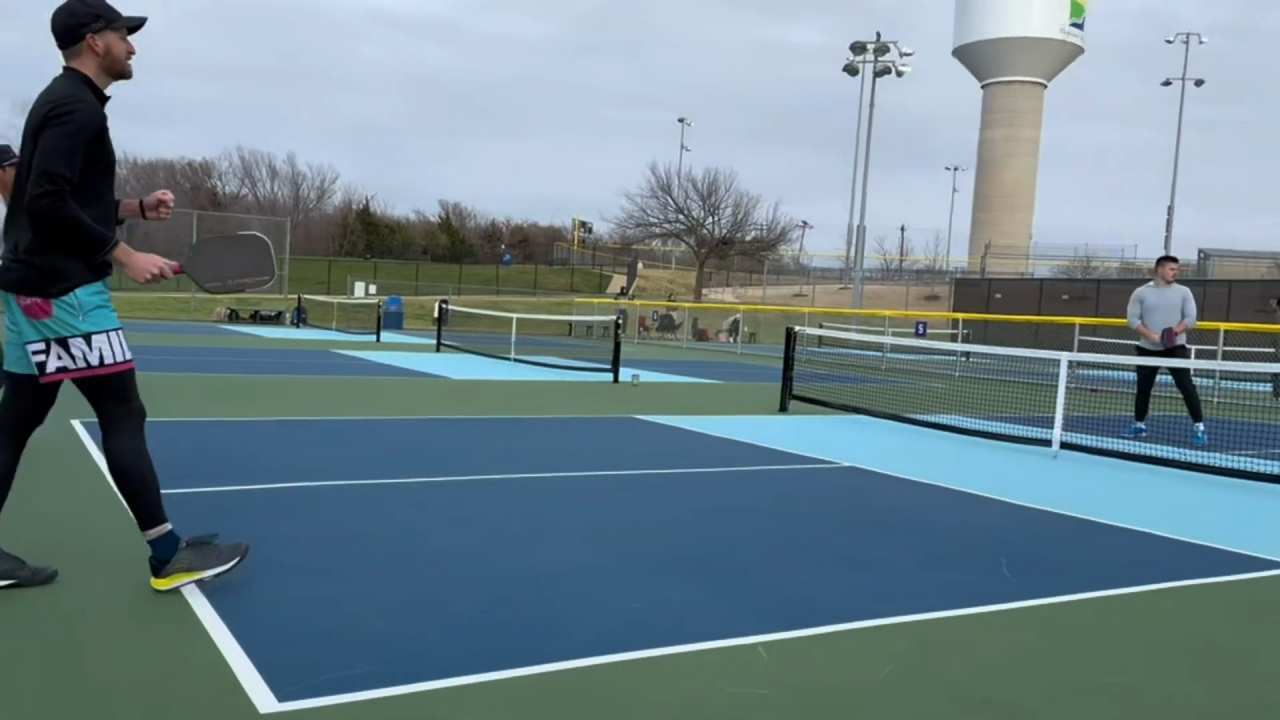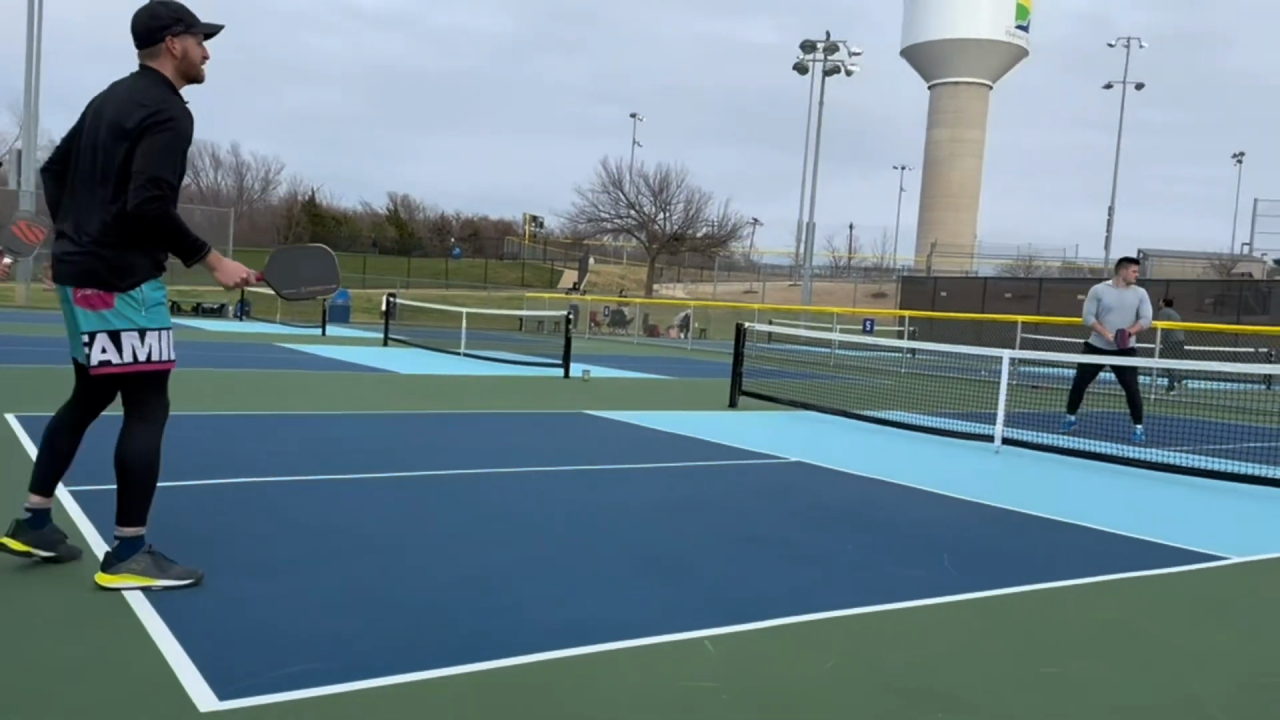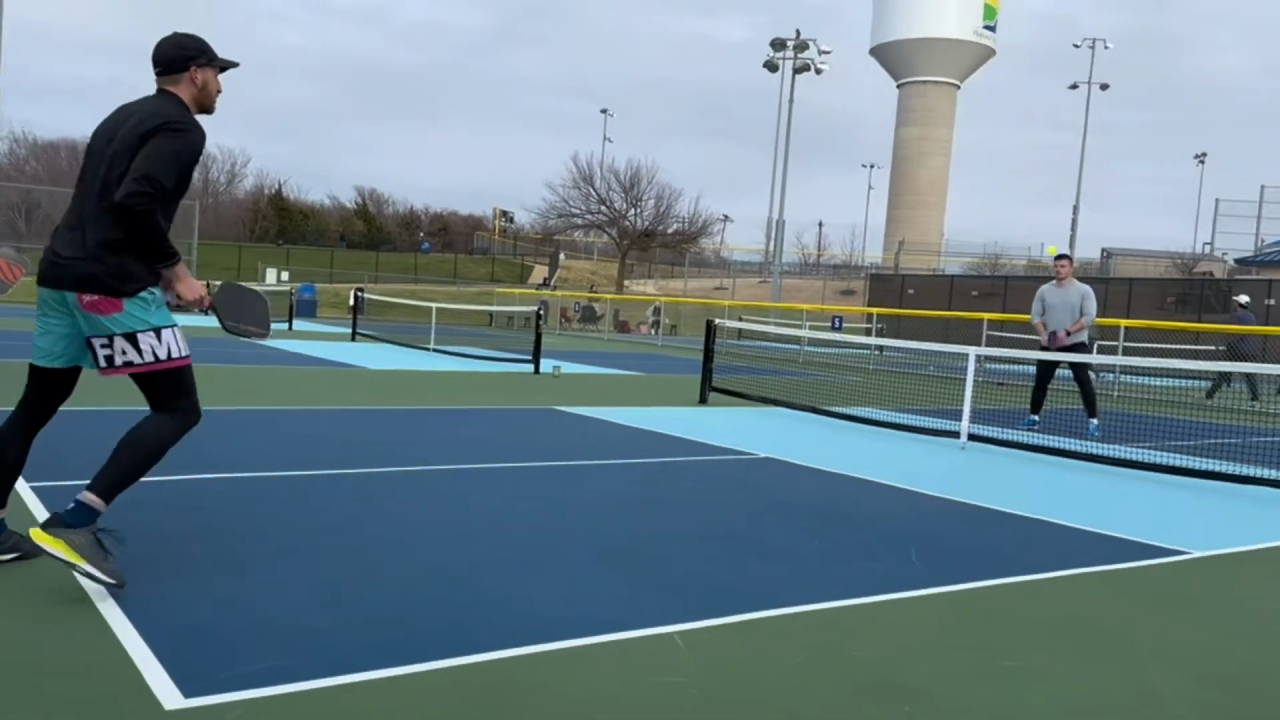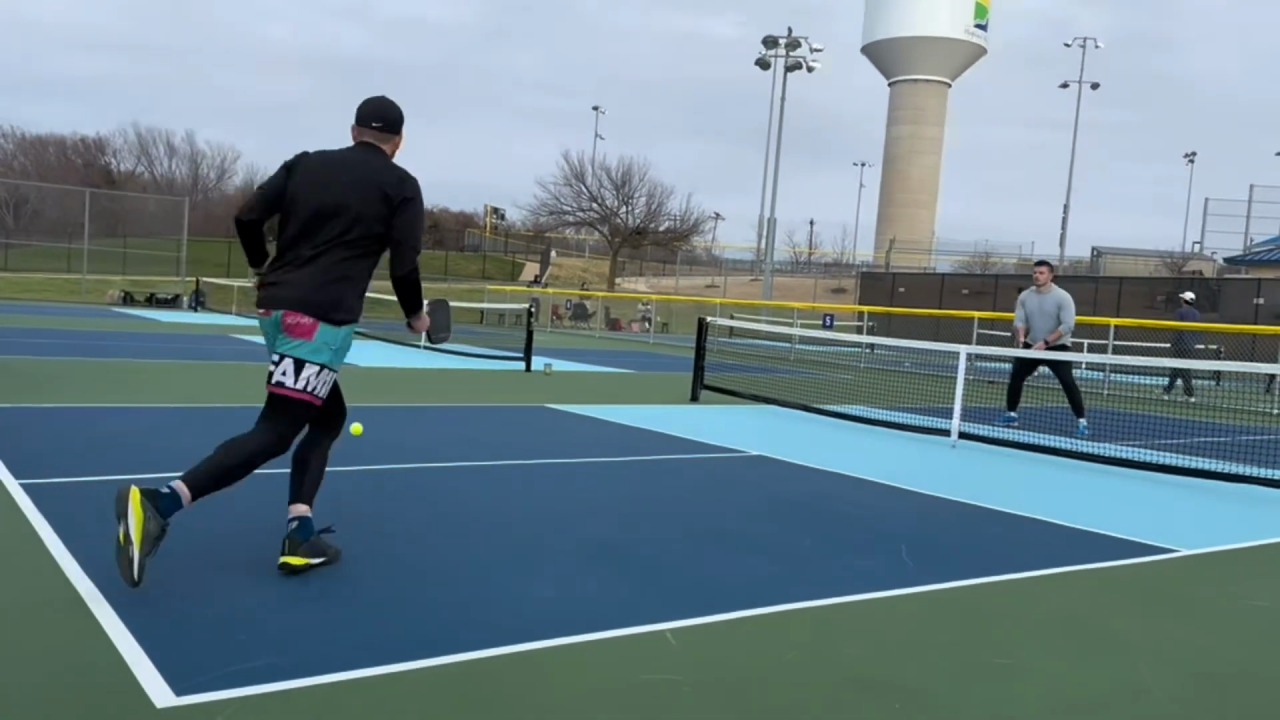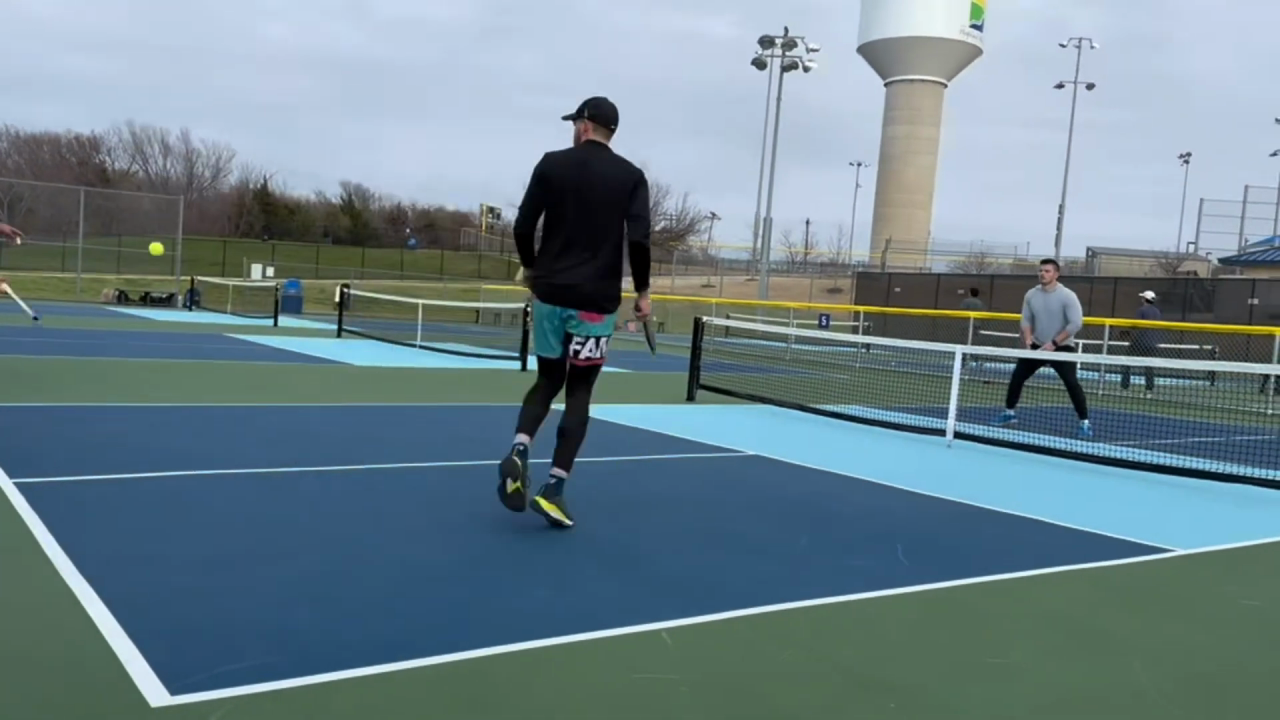
dt=0.5s
person 1, frame 1
left shoulder: (63, 101)
right shoulder: (75, 107)
right elbow: (47, 203)
left wrist: (134, 207)
right wrist: (122, 255)
right hip: (65, 287)
right knee: (123, 414)
right ankle: (168, 554)
person 1, frame 2
left shoulder: (109, 99)
right shoulder: (167, 112)
left elbow: (54, 172)
right elbow: (148, 206)
right wrist: (211, 260)
left hip: (80, 270)
right hip: (122, 278)
left knee: (90, 396)
right knee: (148, 409)
right ankle: (127, 555)
person 1, frame 3
left shoulder: (120, 120)
right shoulder: (181, 127)
right elbow: (136, 203)
left wrist: (153, 265)
right wrist: (175, 271)
left hip: (62, 275)
right hip: (118, 286)
right knee: (178, 410)
right ankle: (75, 522)
person 1, frame 4
left shoulder: (306, 164)
right shoulder: (401, 185)
left elbow: (247, 217)
right elbow: (404, 268)
left wrist: (265, 275)
right wrist: (415, 313)
left hip: (280, 307)
right hip: (321, 317)
left knee: (329, 418)
right knee: (273, 435)
left ankle: (301, 535)
right ankle: (156, 505)
person 1, frame 5
left shoulder: (550, 165)
right shoulder: (630, 176)
left elbow: (523, 229)
right elbow: (639, 239)
left wrist: (535, 272)
right wrist: (642, 292)
left hip: (550, 294)
right hip: (596, 300)
left knee: (546, 382)
right knee: (577, 394)
left ankle: (518, 452)
right ankle: (553, 486)
person 2, frame 1
left shoulder: (1183, 292)
right shoulder: (1141, 293)
left elbow: (1190, 318)
right elbow: (1133, 320)
left wrist: (1174, 333)
right wrist: (1151, 336)
left hip: (1175, 348)
right hip: (1147, 349)
left knee: (1186, 386)
right knee: (1143, 388)
left ankle: (1199, 426)
right ankle: (1139, 425)
person 2, frame 2
left shoulder: (1140, 294)
right shoulder: (1098, 290)
left elbow: (1146, 319)
right elbow: (1088, 316)
left wrist: (1128, 333)
right wrist: (1106, 334)
left hip: (1124, 350)
right hip: (1096, 347)
left knee: (1132, 388)
right knee: (1079, 382)
left ankle: (1138, 427)
right ankle: (1070, 418)
person 2, frame 3
left shoulder: (1084, 290)
right shoulder: (1044, 291)
left elbow: (1089, 317)
right elbow: (1036, 316)
left wrist: (1068, 332)
right wrist: (1043, 335)
left hip: (1076, 345)
right hip: (1050, 345)
left knee: (1084, 381)
right knee: (1041, 382)
left ankle: (1093, 421)
right ankle: (1033, 418)
person 2, frame 4
left shoulder: (1063, 297)
right shoulder: (1025, 296)
left elbow: (1068, 325)
right elbow: (1019, 320)
left wrist: (1045, 342)
right wrist: (1021, 337)
left hip: (1058, 346)
right hip: (1032, 345)
left knee: (1067, 381)
right knee: (1015, 376)
left ankle: (1081, 421)
right ankle: (1011, 414)
person 2, frame 5
left shoulder: (1068, 296)
right shoulder: (1031, 295)
left elbow: (1076, 324)
right elbow: (1026, 319)
left wrist: (1054, 343)
right wrist: (1027, 338)
left hip: (1062, 347)
right hip: (1037, 346)
left knee: (1072, 383)
right knee: (1017, 376)
left ankle: (1084, 422)
right ankle: (1009, 412)
